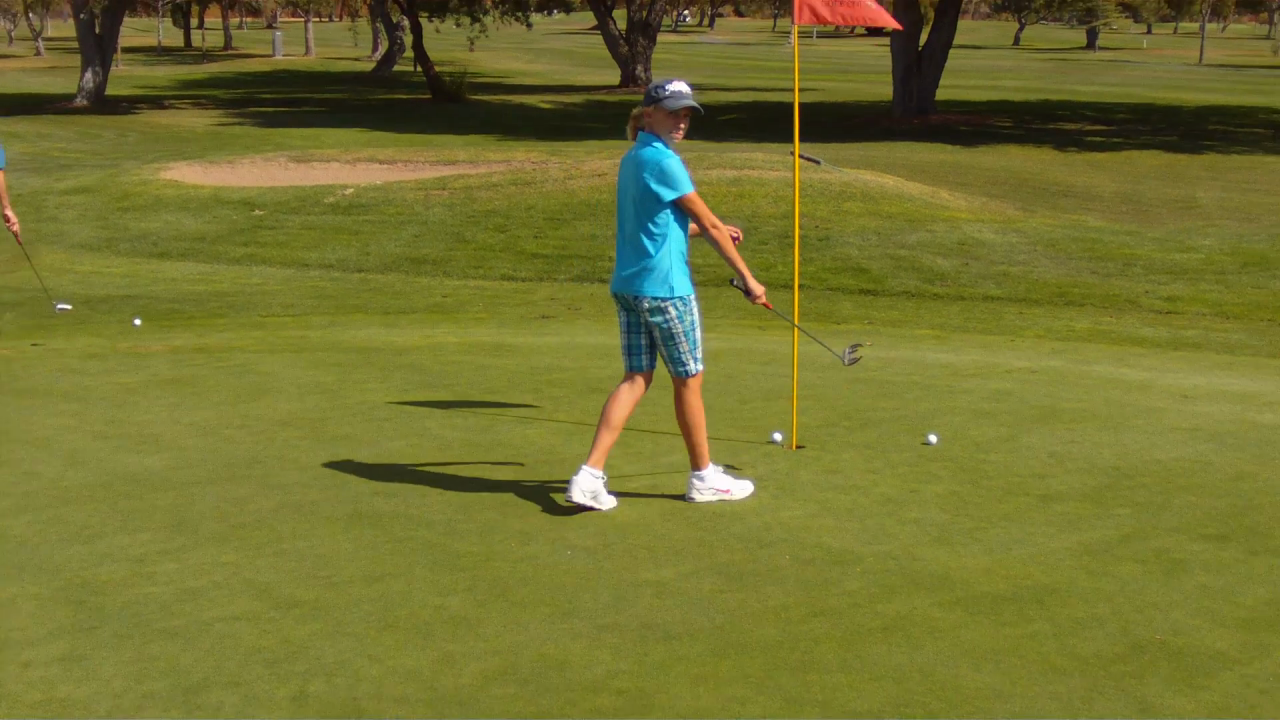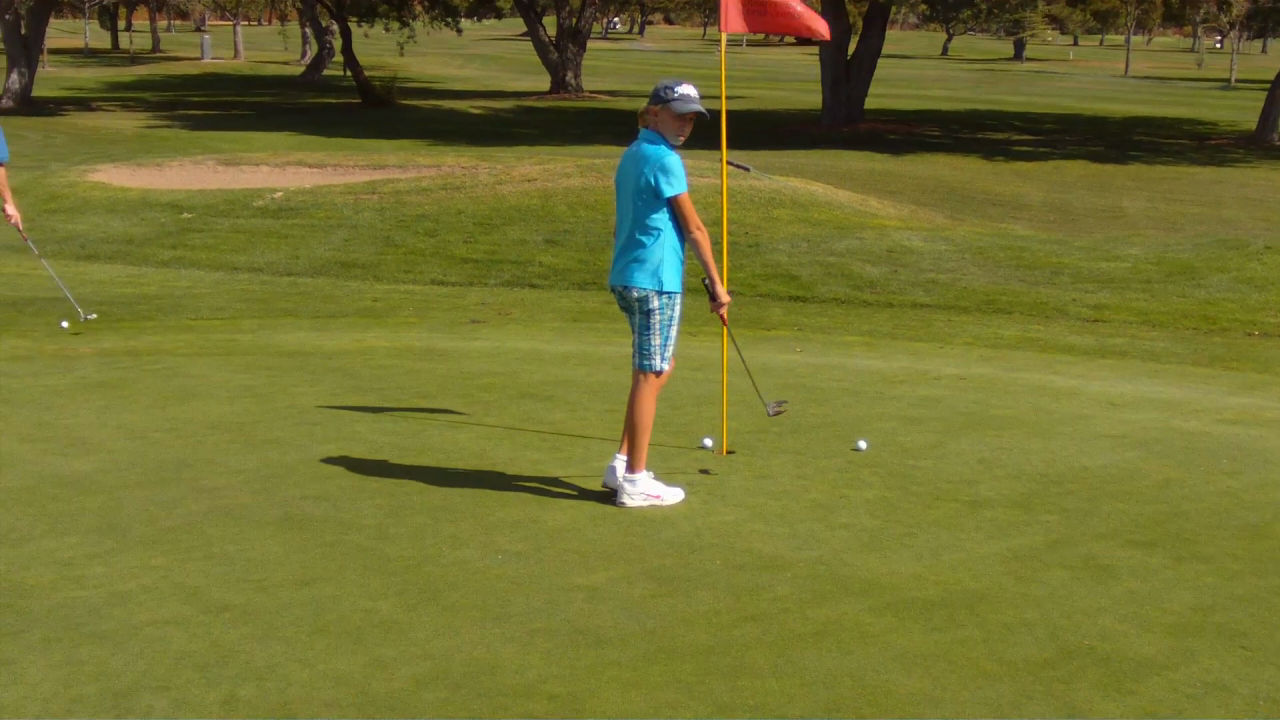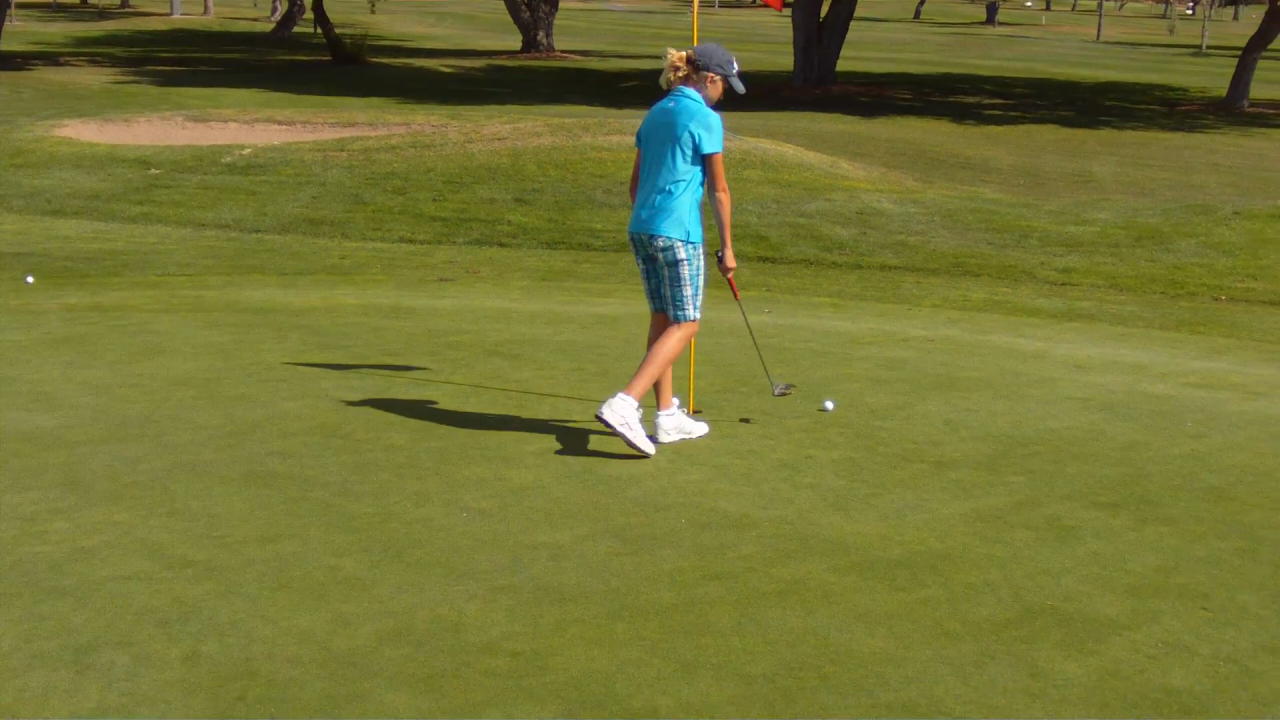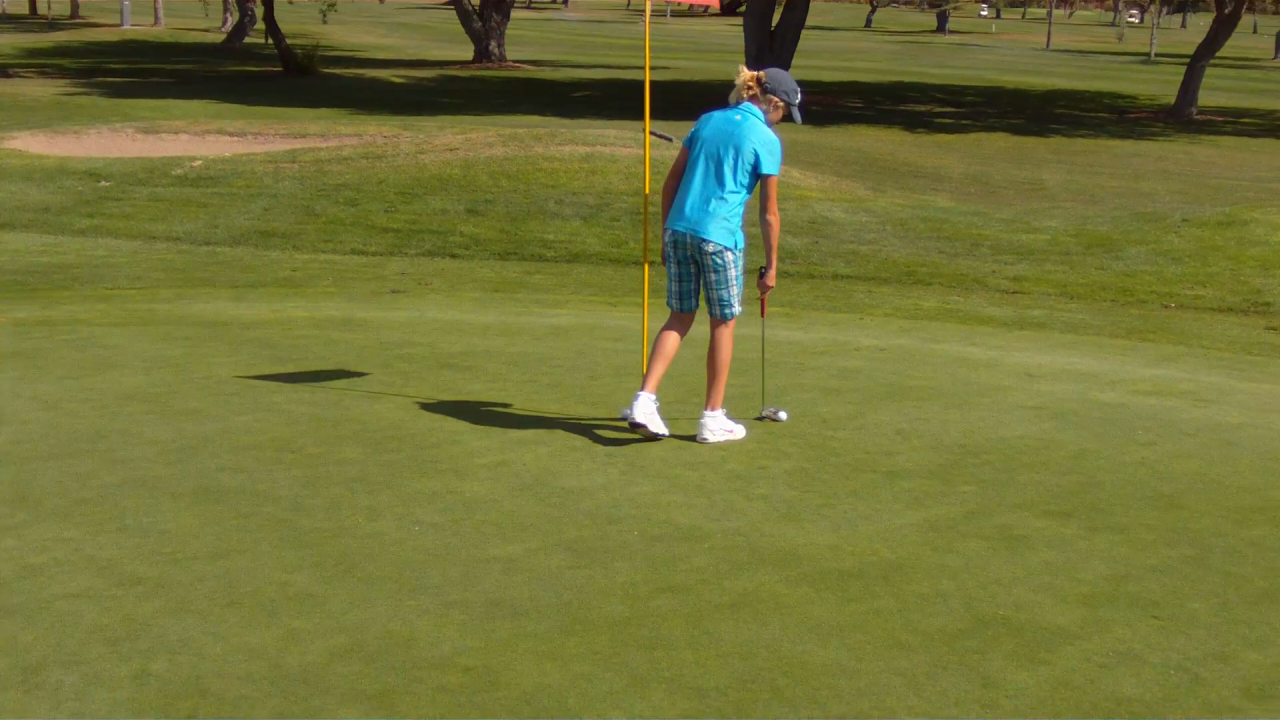
dt=1s
person 1, frame 1
left shoulder: (633, 158)
right shoulder: (663, 162)
right elbow: (708, 224)
left wrist: (713, 228)
right wrist: (748, 278)
left hip: (629, 284)
right hip: (665, 286)
left knee: (636, 379)
right knee: (689, 379)
left ankle: (590, 476)
right ankle: (703, 477)
person 1, frame 2
left shoulder: (632, 155)
right shoulder: (663, 158)
right elbow: (693, 229)
right wrist: (717, 283)
left hip: (627, 278)
right hip: (655, 281)
left knee: (656, 370)
right knee: (649, 376)
left ankle: (623, 465)
right ankle: (635, 480)
person 1, frame 3
left shoulder: (656, 113)
right shoulder: (705, 118)
right elbow: (719, 189)
right wrist: (727, 246)
left hip: (642, 227)
right hip: (677, 232)
left knee: (664, 320)
right knee: (683, 325)
left ankle: (667, 415)
right ankle: (624, 403)
person 1, frame 4
left shoulder: (708, 121)
right shoulder: (766, 140)
left elbow: (671, 182)
right elbow: (769, 212)
left wrist: (668, 231)
right wrist: (771, 266)
left hip: (679, 230)
right hip: (720, 237)
left knee: (679, 317)
right knee: (723, 324)
left ankle: (645, 399)
right ankle: (712, 417)
